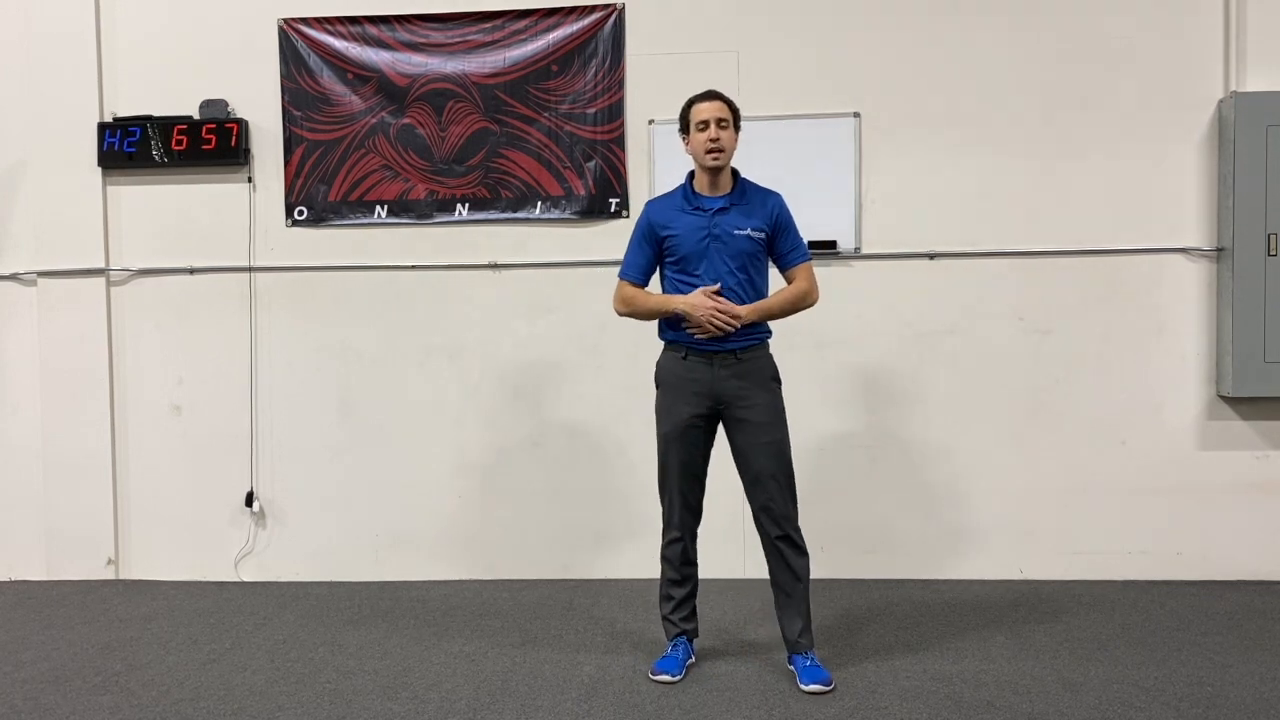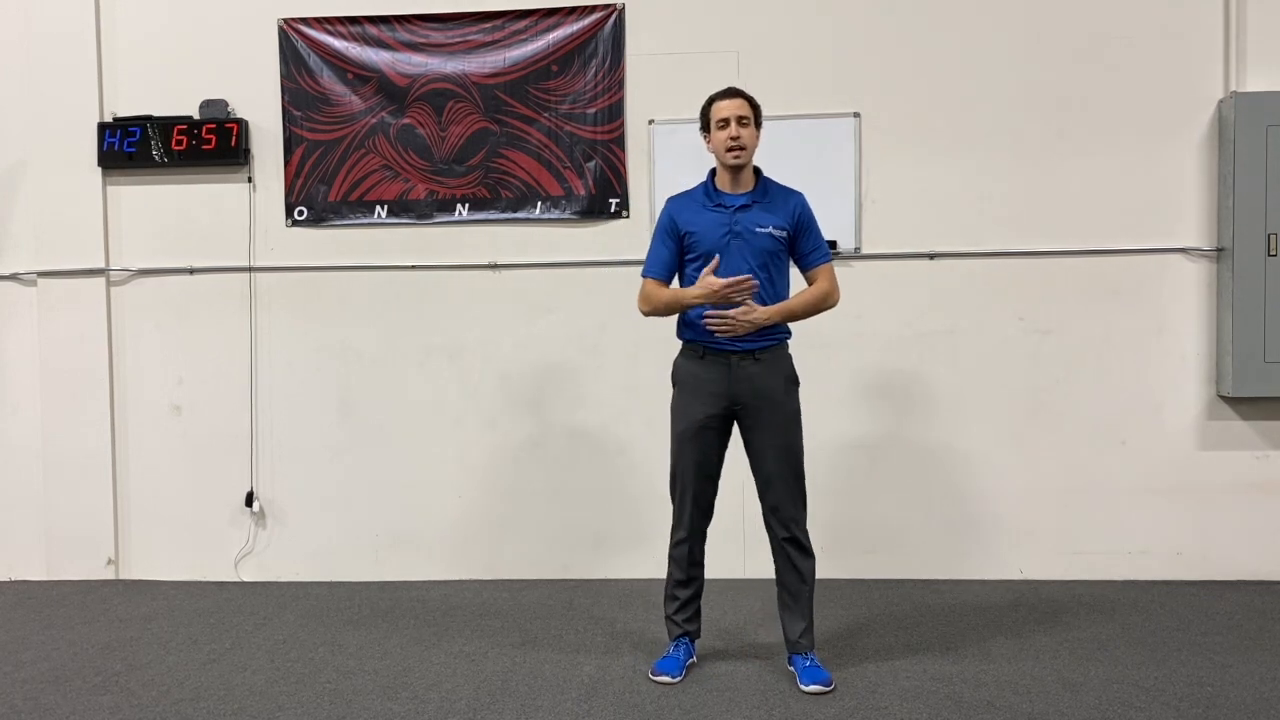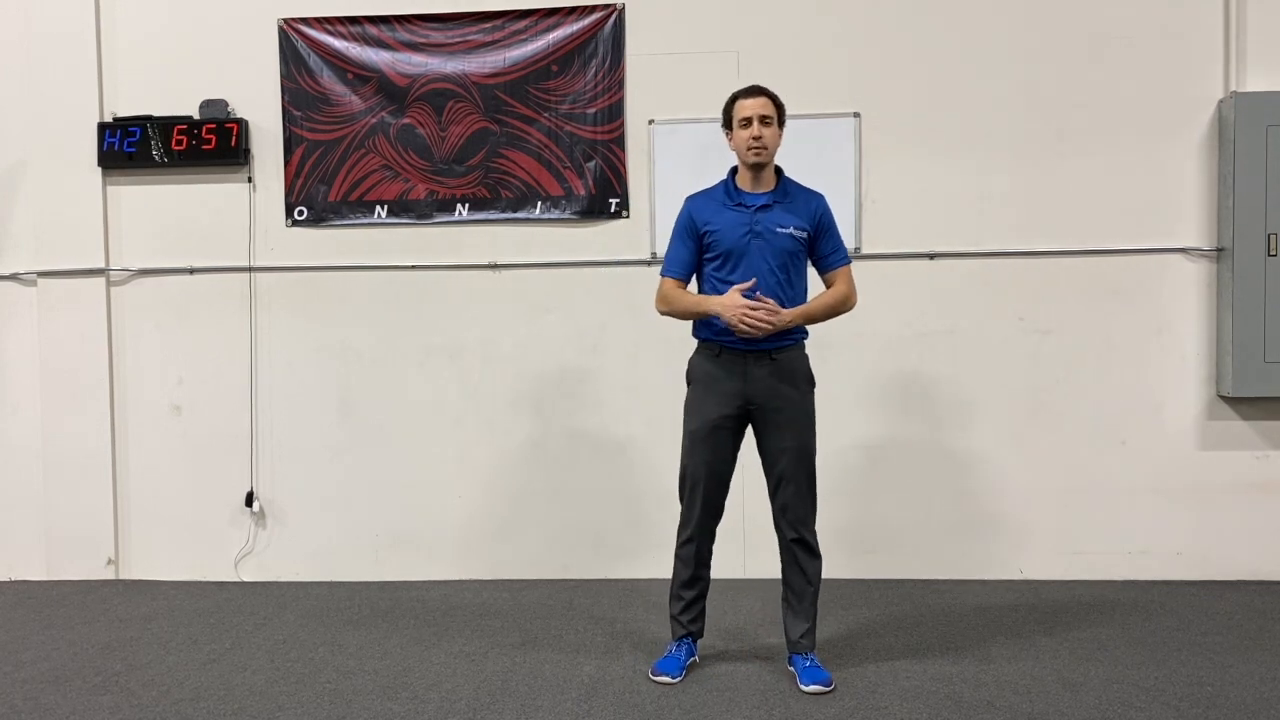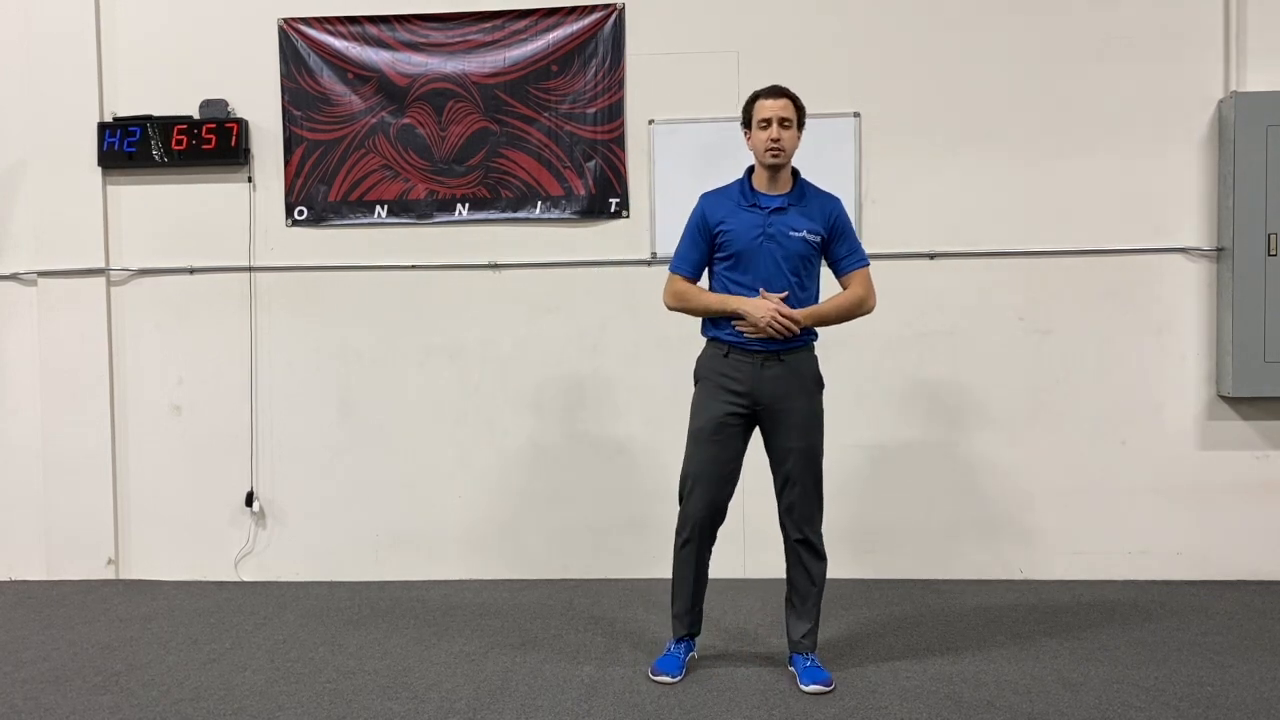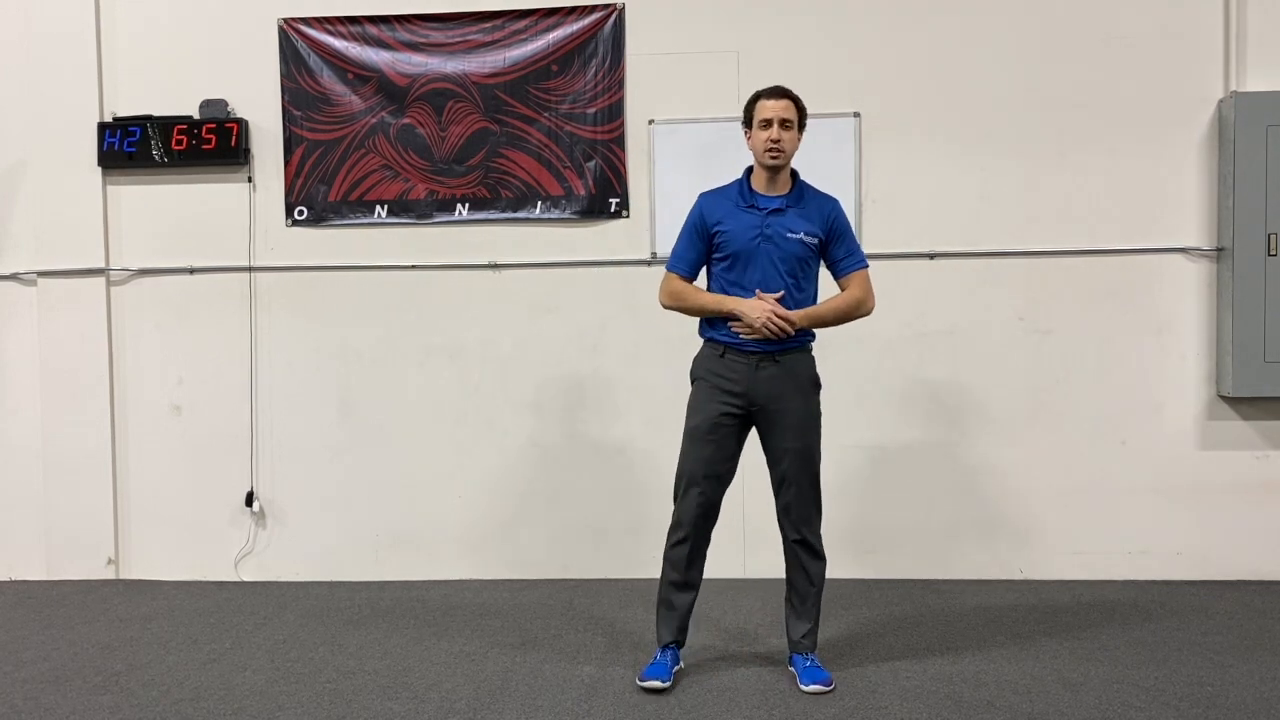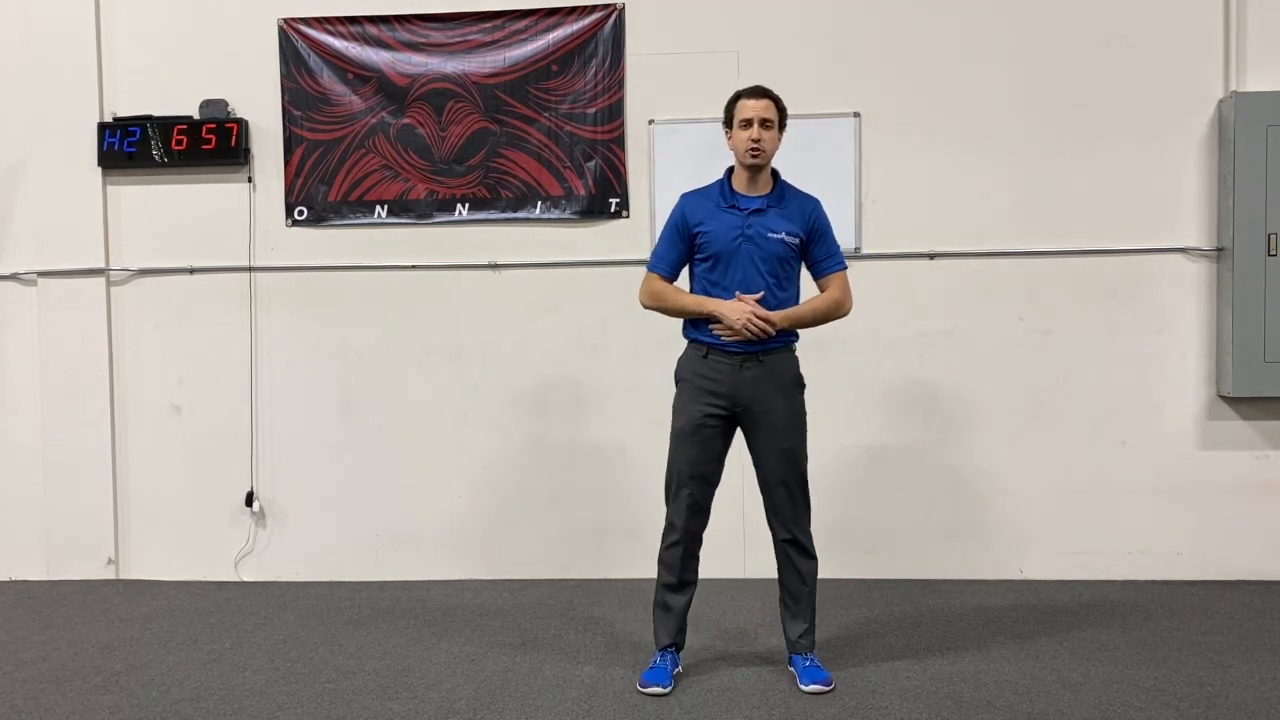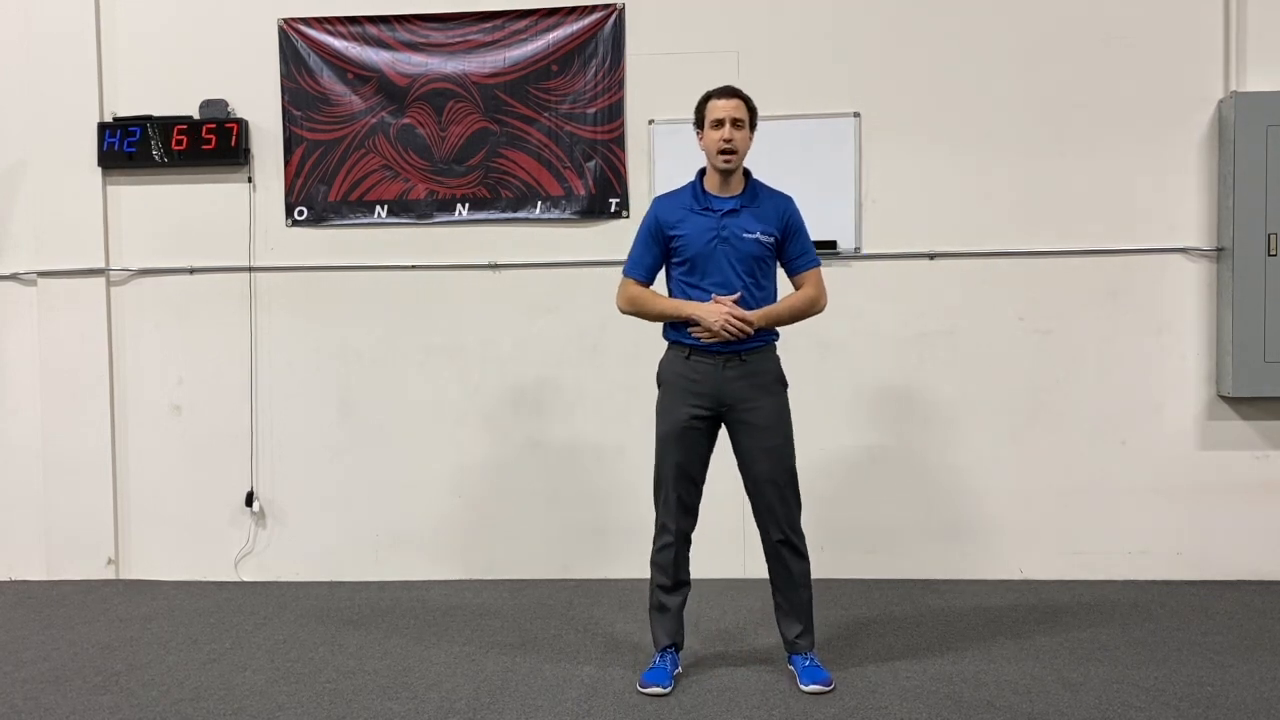
dt=0.2s
person 1, frame 1
left shoulder: (768, 206)
right shoulder: (658, 213)
left elbow: (806, 287)
right elbow: (625, 298)
left wrist: (746, 312)
right wrist: (684, 303)
left hip: (751, 368)
right hip: (683, 371)
left knee: (778, 512)
right knee: (679, 515)
left ankle: (800, 646)
right ankle: (680, 637)
person 1, frame 2
left shoulder: (790, 205)
right shoulder: (679, 210)
left elbow: (826, 289)
right elbow: (649, 298)
left wrist: (766, 314)
right wrist: (698, 293)
left hip: (769, 370)
right hip: (700, 371)
left knee: (786, 515)
right knee: (689, 514)
left ankle: (801, 647)
right ankle: (682, 638)
person 1, frame 3
left shoulder: (810, 206)
right shoulder: (699, 208)
left elbow: (844, 292)
right elbow: (667, 297)
left wrist: (789, 316)
right wrist: (720, 305)
left hip: (785, 371)
right hip: (716, 370)
left knee: (796, 517)
right knee: (698, 513)
left ankle: (801, 647)
right ankle: (684, 637)
person 1, frame 4
left shoulder: (825, 209)
right shoulder: (714, 206)
left elbow: (862, 295)
right elbow: (675, 291)
left wrist: (799, 317)
right wrist: (742, 306)
left hip: (794, 372)
right hip: (724, 369)
left knee: (802, 518)
right knee: (698, 510)
left ankle: (802, 647)
right ankle: (683, 636)
person 1, frame 5
left shoulder: (824, 211)
right shoulder: (712, 206)
left elbow: (860, 296)
right elbow: (671, 290)
left wrist: (793, 317)
right wrist: (739, 305)
left hip: (791, 374)
right hip: (721, 370)
left knee: (800, 518)
right knee: (692, 512)
left ankle: (802, 648)
right ankle: (669, 645)
person 1, frame 6
left shoulder: (805, 210)
right shoulder: (693, 207)
left elbow: (838, 298)
right elbow: (651, 291)
left wrist: (775, 319)
right wrist: (719, 307)
left hip: (775, 374)
right hip: (704, 372)
left knee: (790, 518)
right knee: (684, 516)
left ankle: (801, 648)
right ankle: (667, 648)
person 1, frame 7
left shoulder: (778, 209)
right shoulder: (667, 210)
left elbow: (813, 294)
right elbow: (629, 296)
left wrist: (754, 318)
right wrist: (697, 309)
left hip: (757, 373)
right hip: (686, 373)
left knee: (780, 516)
right knee: (673, 518)
left ankle: (800, 647)
right ankle: (667, 649)
